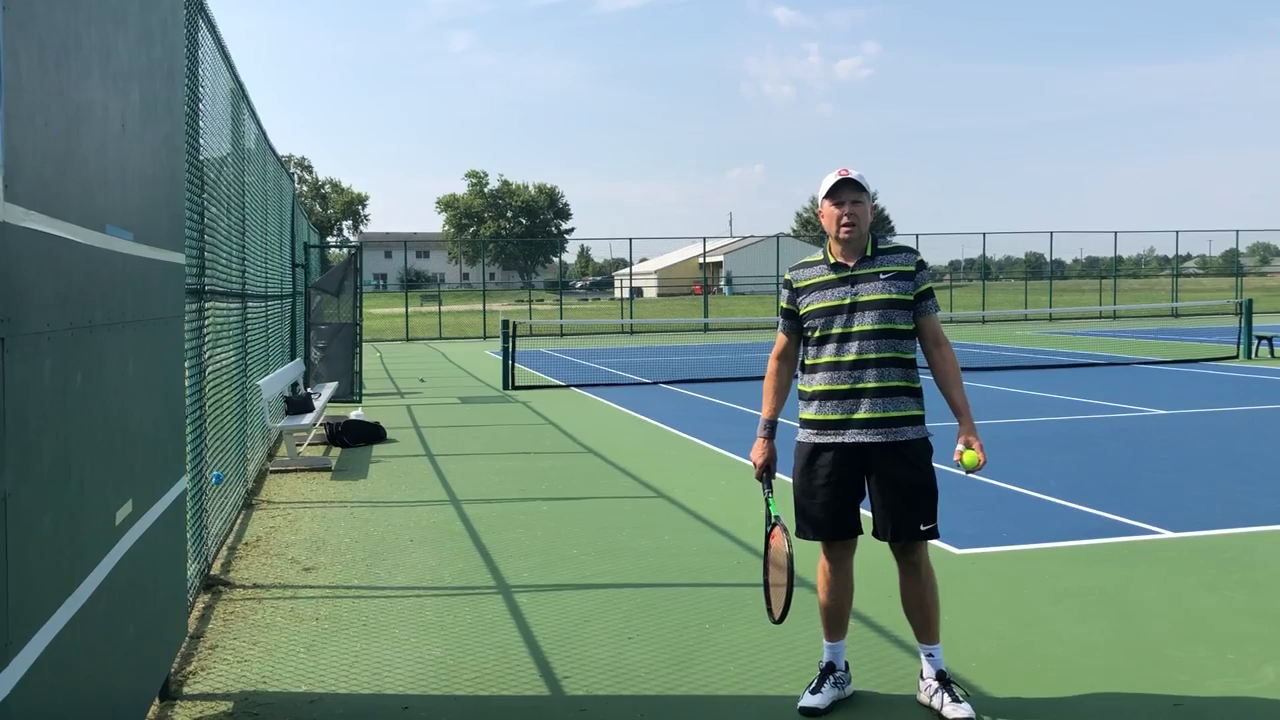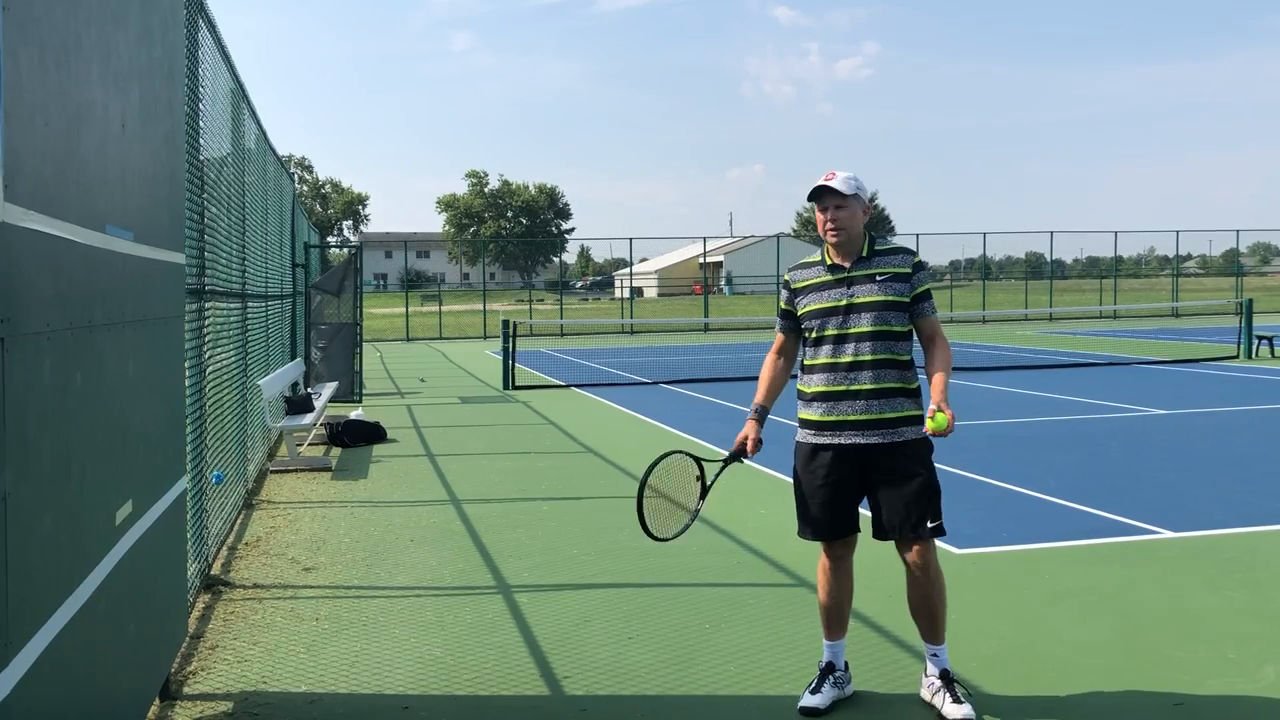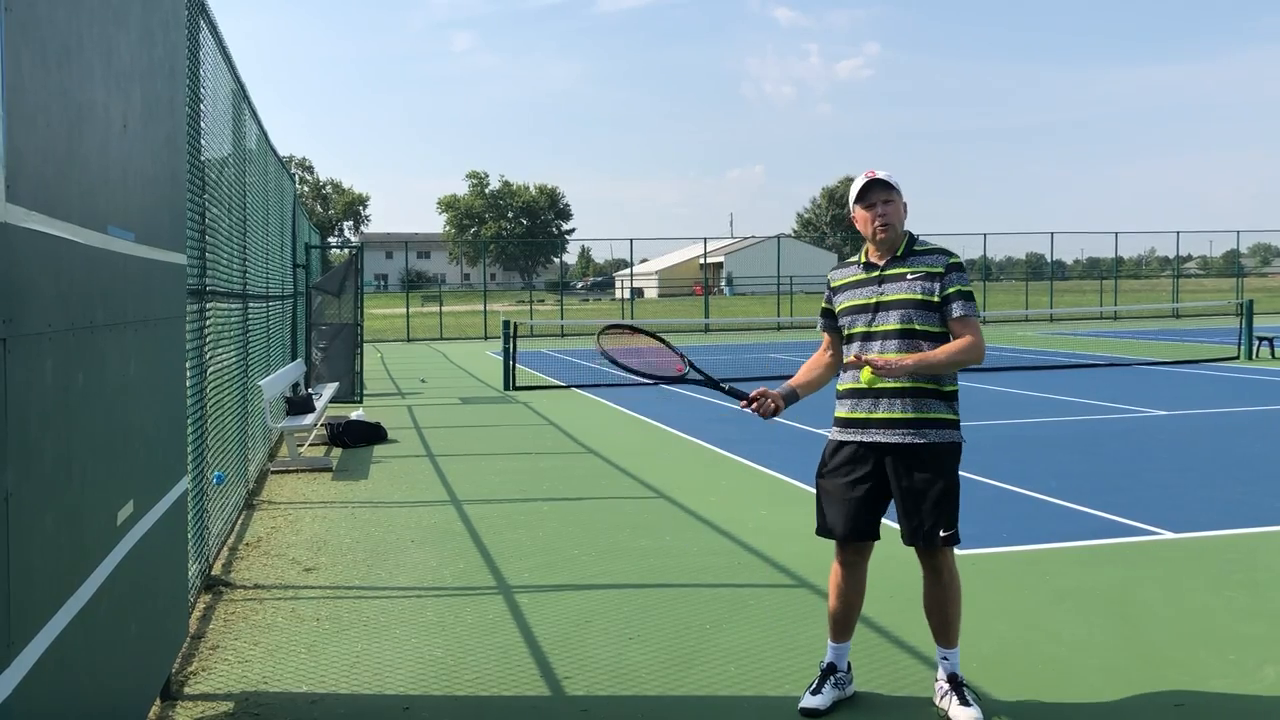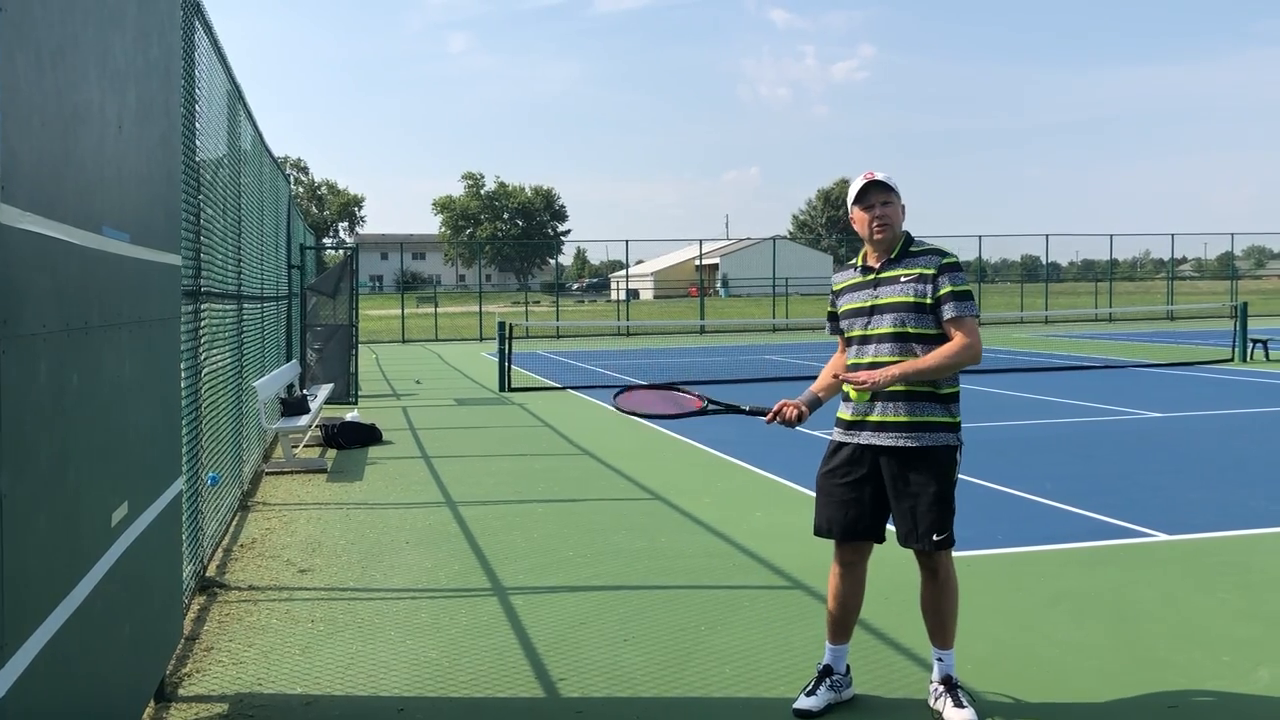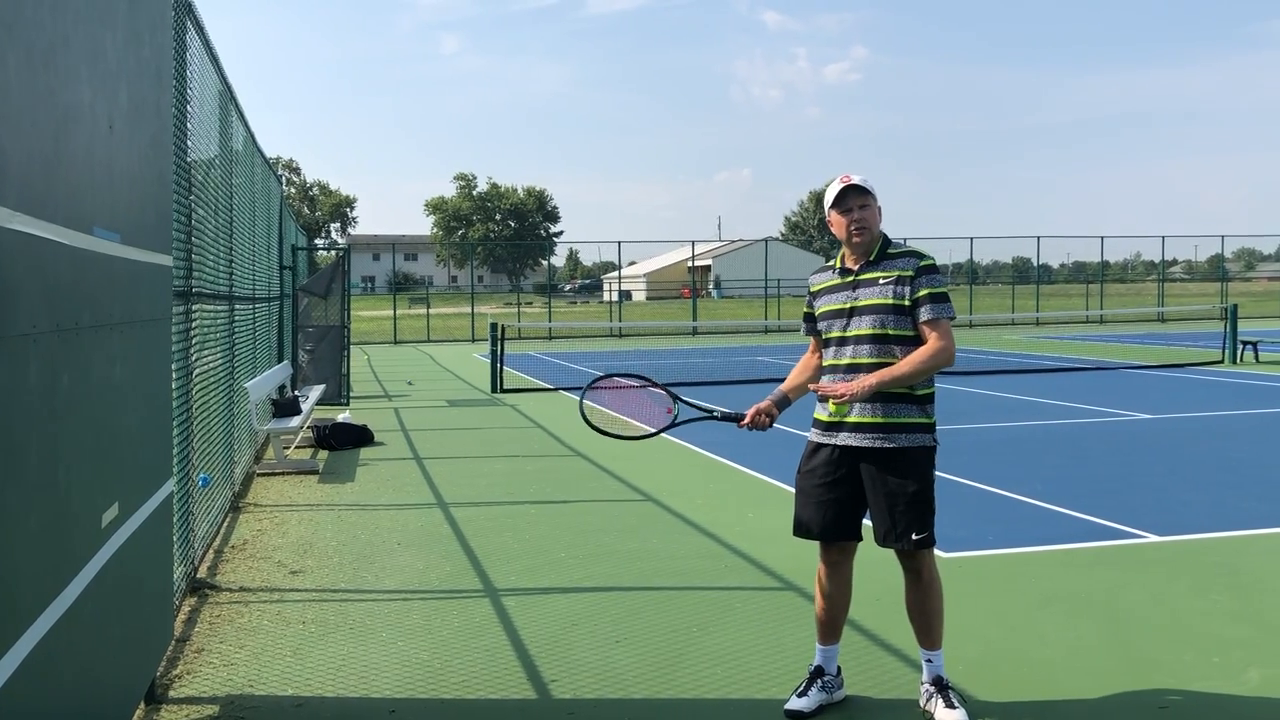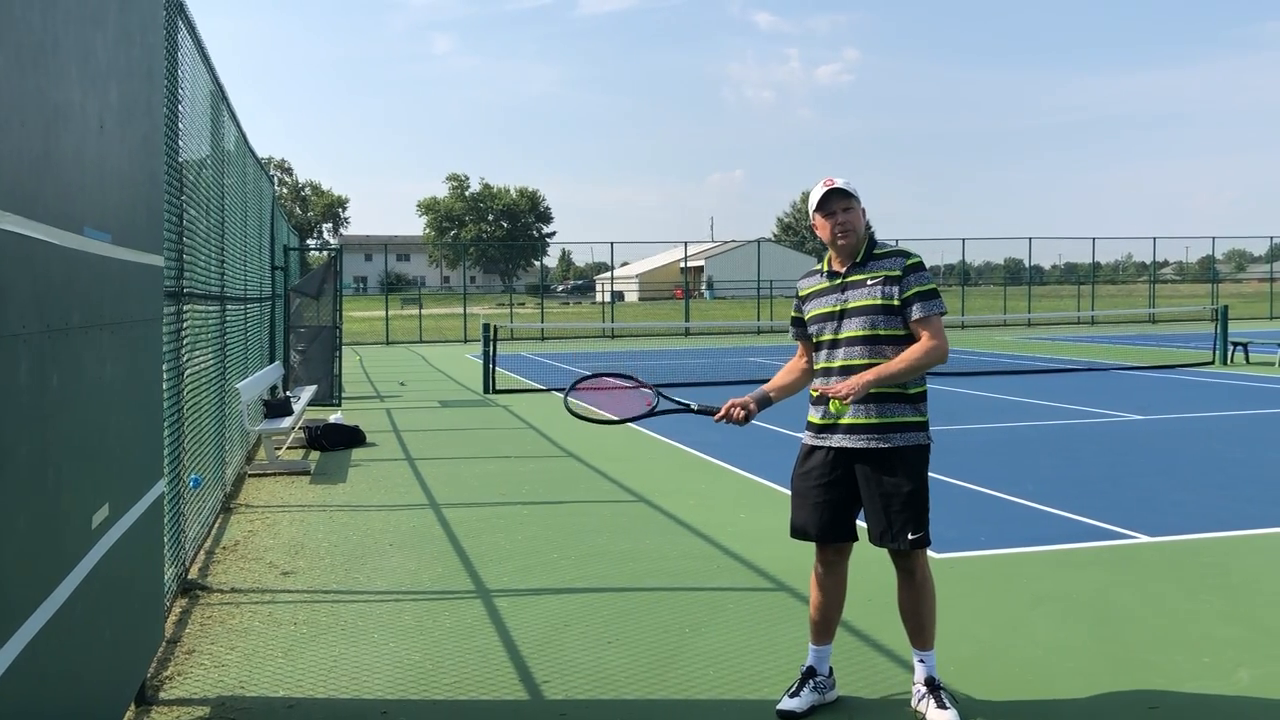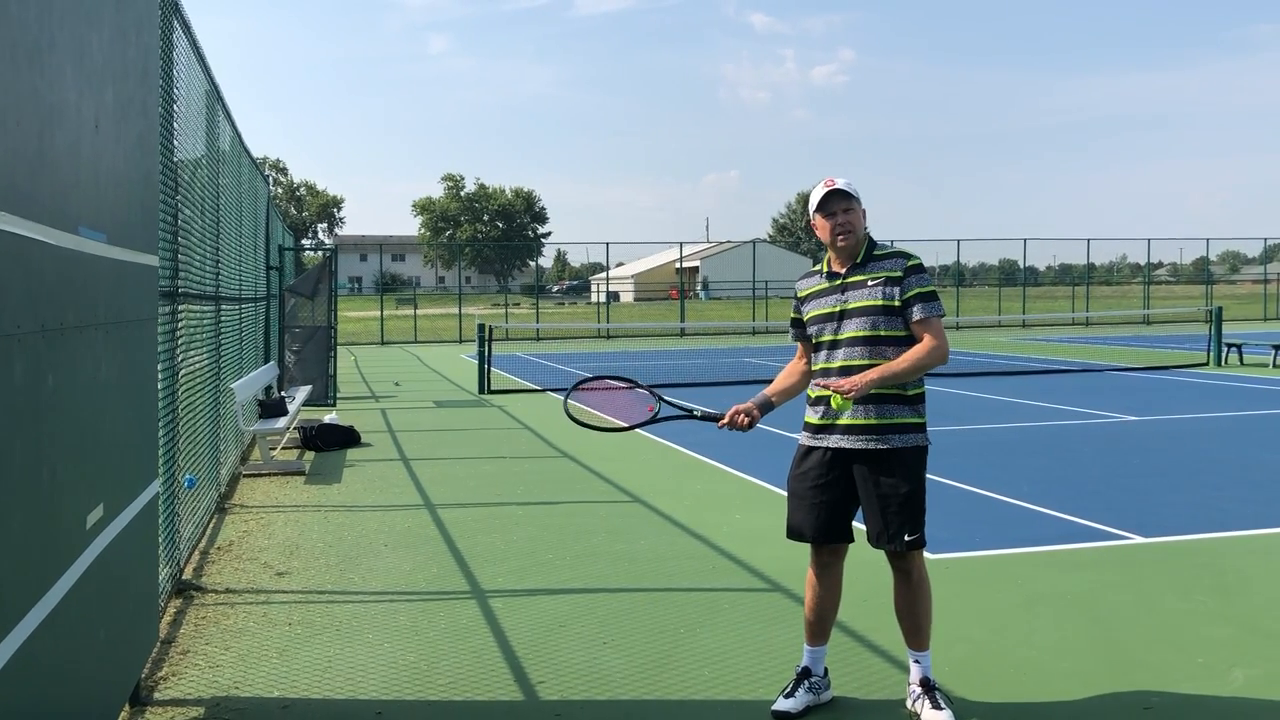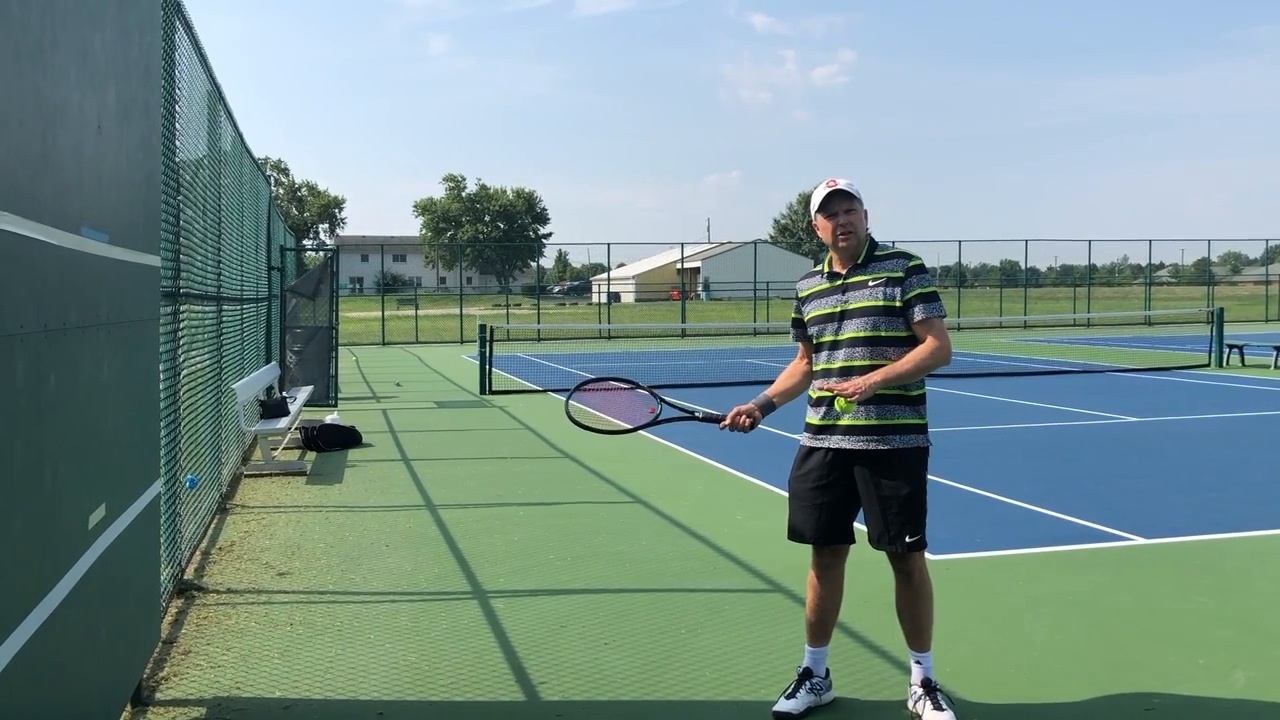
dt=0.5s
person 1, frame 1
left shoulder: (906, 264)
right shoulder: (799, 277)
left elbow: (936, 345)
right elbow: (782, 358)
left wrist: (965, 422)
right wrist: (765, 433)
left hip: (899, 437)
right hip: (823, 440)
left knee: (912, 553)
right knee: (834, 550)
left ankle: (933, 674)
right ankle: (833, 668)
person 1, frame 2
left shoulder: (904, 264)
right shoulder: (798, 277)
left elbow: (934, 338)
right elbow: (781, 353)
left wrist: (938, 393)
right wrist: (756, 416)
left hip: (899, 436)
right hip: (824, 439)
left knee: (919, 552)
right knee: (834, 549)
left ankle: (937, 672)
right ankle: (833, 668)
person 1, frame 3
left shoulder: (942, 266)
right shoulder: (840, 279)
left elbow: (973, 347)
left wrist: (902, 364)
right wrist: (785, 393)
left hip: (926, 438)
right hip: (853, 438)
left knee: (936, 554)
right knee: (849, 550)
right ankle: (836, 668)
person 1, frame 4
left shoulder: (939, 266)
right shoulder: (843, 279)
left elbow: (969, 346)
left wrist: (892, 373)
right wrist: (808, 400)
left hip: (924, 441)
right hip: (854, 439)
left knee: (934, 555)
right knee: (847, 551)
right ankle: (835, 671)
person 1, frame 5
left shoulder: (916, 267)
right shoulder: (820, 281)
left elbow: (942, 349)
left wrist: (868, 385)
right wrist: (777, 400)
left hip: (901, 441)
right hip: (831, 440)
left knee: (916, 556)
right knee: (833, 551)
right ankle: (826, 673)
person 1, frame 6
left shoulder: (904, 267)
right shoulder: (808, 285)
left elbow: (935, 347)
left wrist: (865, 380)
right wrist: (758, 398)
left hip: (895, 441)
right hip: (826, 443)
left knee: (909, 555)
right knee: (828, 552)
right ankle: (818, 673)
person 1, frame 7
left shoulder: (903, 267)
right shoulder: (807, 285)
left elbow: (936, 348)
left wrist: (868, 379)
right wrist: (761, 403)
left hip: (894, 440)
right hip: (822, 442)
left knee: (906, 556)
right knee: (824, 553)
right ankle: (813, 673)
person 1, frame 8
left shoulder: (904, 268)
right shoulder: (807, 286)
left elbow: (938, 348)
left wrist: (871, 381)
right wrist: (760, 405)
left hip: (894, 443)
right hip: (823, 444)
left knee: (907, 558)
right knee: (825, 554)
right ankle: (814, 674)
